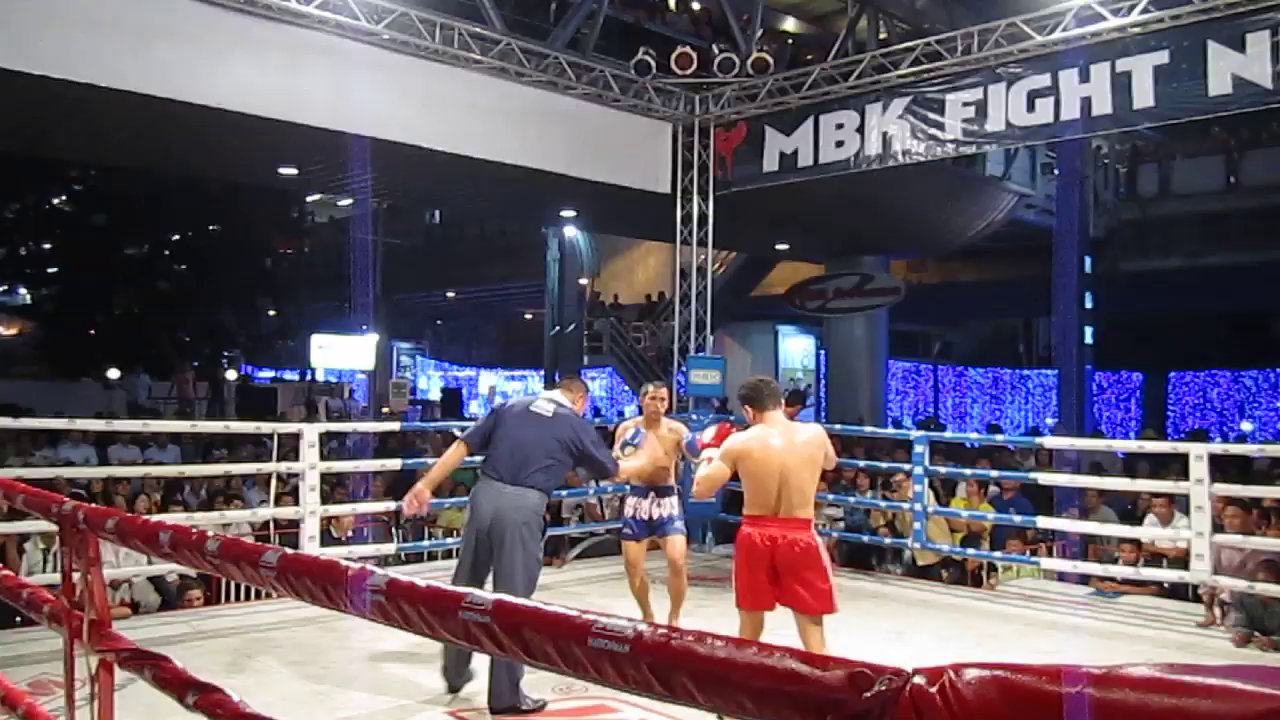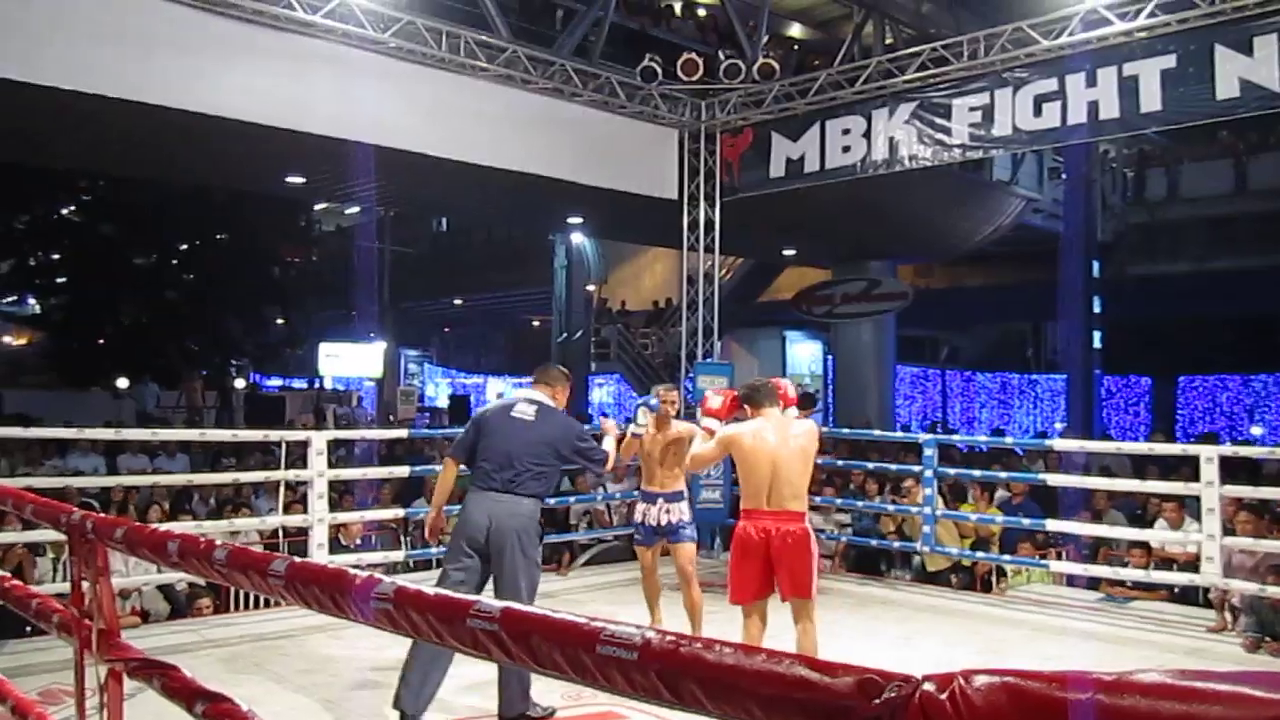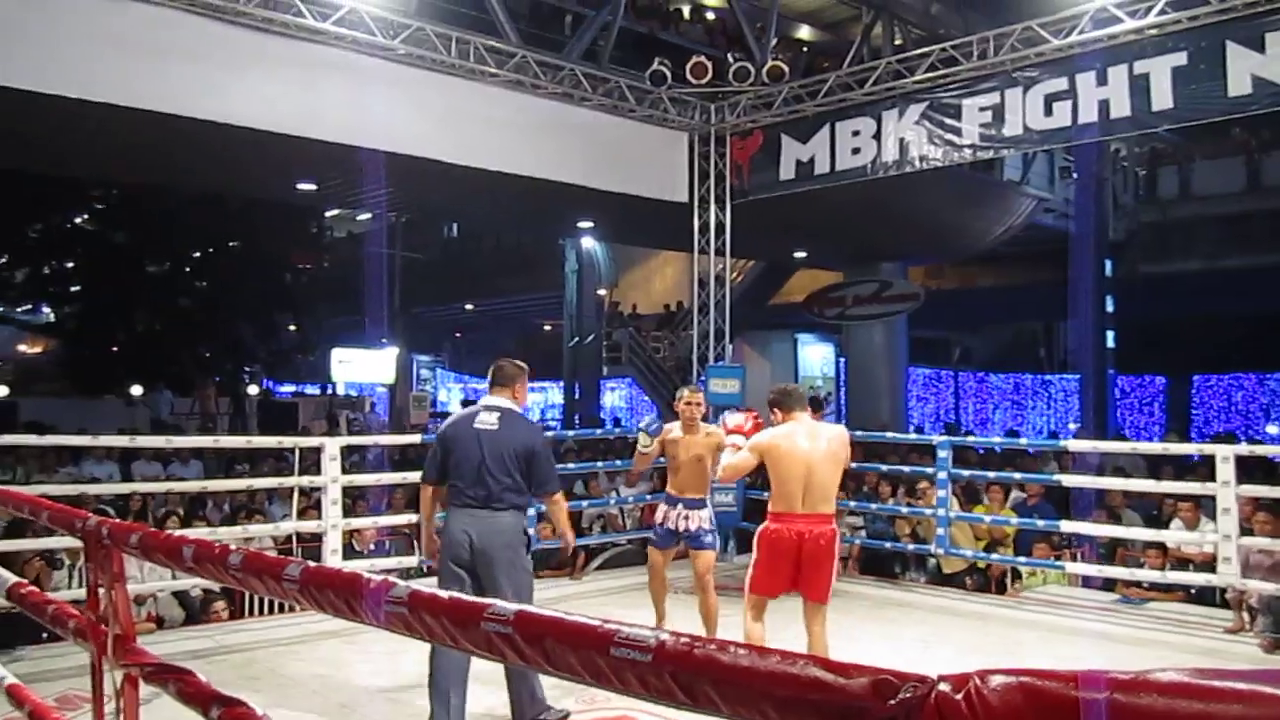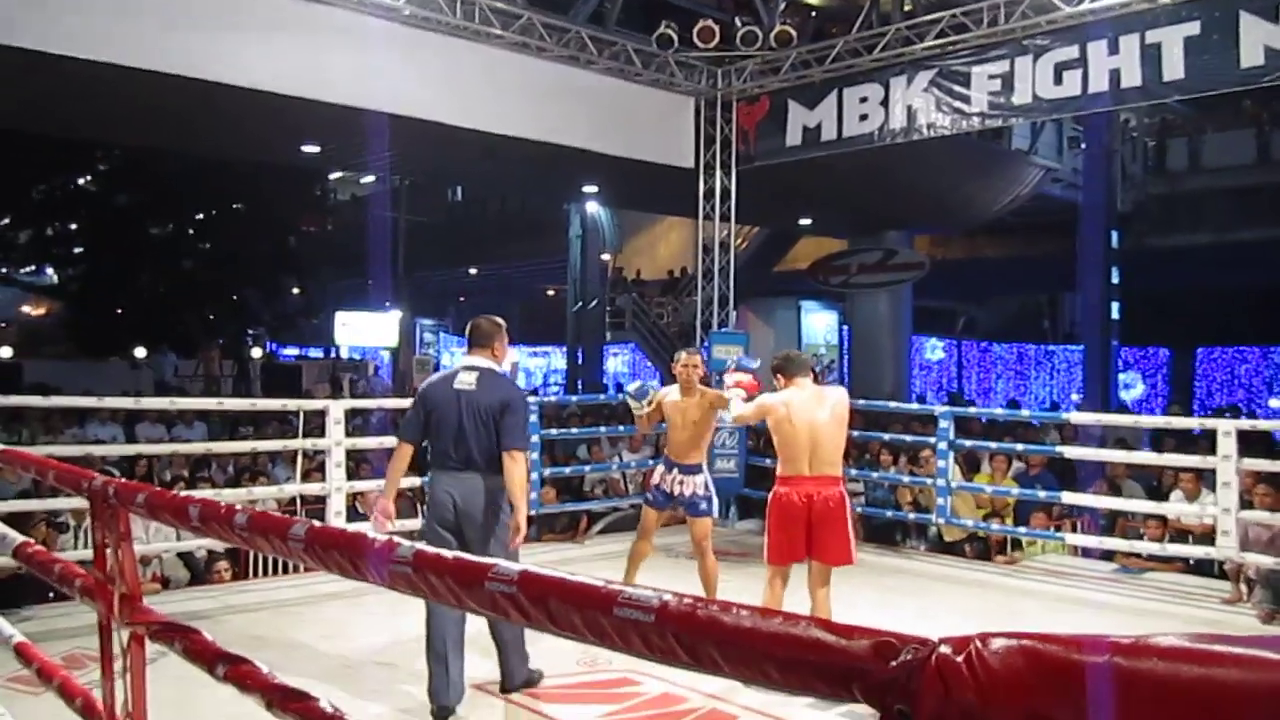
dt=0.3s
person 1, frame 1
left shoulder: (511, 408)
right shoulder: (578, 427)
left elbow: (461, 447)
right elbow: (614, 470)
left wrist: (426, 485)
right wrist: (643, 461)
left hip: (485, 498)
right hip: (523, 509)
left knee: (465, 588)
left ankle: (455, 674)
right ankle: (505, 696)
person 1, frame 2
left shoulder: (490, 412)
right shoulder: (564, 427)
left elbow: (452, 461)
right elbow: (605, 462)
left wrist: (436, 509)
right wrist: (611, 434)
left hip: (476, 508)
right hip: (518, 517)
person 1, frame 3
left shoulder: (453, 425)
right shoulder: (529, 433)
left elbow: (430, 486)
right elbow: (550, 496)
left wrist: (428, 532)
right wrist: (566, 532)
left hip: (458, 527)
right hip: (503, 530)
person 1, frame 4
left shoulder: (433, 386)
right shoulder: (507, 391)
left elbow: (405, 446)
right elbow: (513, 456)
left wrist: (387, 495)
right wrist: (520, 509)
left hip: (442, 489)
right hip: (485, 493)
right ankle: (515, 673)
person 2, frame 1
left shoulder: (739, 443)
right shoulder: (815, 435)
left elbow: (701, 490)
right elbow: (830, 463)
left wrist: (708, 454)
left hip: (756, 536)
right hip: (799, 537)
left knee: (751, 627)
right knee: (812, 631)
person 2, frame 2
left shoulder: (736, 433)
right shoulder: (808, 429)
left elbow: (693, 463)
left wrist: (709, 422)
right wrist: (791, 408)
left hip: (751, 529)
right hip: (794, 530)
left knee: (753, 619)
right knee: (804, 618)
person 2, frame 3
left shoulder: (768, 438)
right shoulder: (839, 435)
left elbow: (724, 474)
left wrist: (734, 440)
left hip: (780, 530)
right hip: (822, 531)
left knee: (754, 609)
right knee: (816, 621)
person 2, frame 4
left shoulder: (771, 402)
right shoulder: (840, 396)
left elbow: (738, 415)
left wrist: (737, 391)
left hip: (789, 494)
right hip: (830, 494)
left knee: (777, 580)
right knee: (820, 586)
person 3, frame 1
left shoulder: (677, 430)
right shoulder: (627, 428)
right wrist: (624, 450)
left hip: (667, 500)
right hip: (637, 500)
left knee: (677, 563)
right knee: (633, 566)
left ankle: (674, 615)
right ankle: (647, 616)
person 3, frame 2
left shoulder: (687, 430)
right shoulder: (639, 427)
right elbow: (622, 459)
right wrist: (638, 428)
left hip: (677, 504)
right hip: (647, 504)
left knee: (687, 572)
right knee: (648, 569)
left ankle: (696, 634)
right ankle: (655, 618)
person 3, frame 3
left shoulder: (714, 436)
right shoulder: (665, 432)
right elbow: (640, 466)
right wrist: (645, 445)
left hip: (699, 511)
right hip: (669, 507)
left knee: (704, 581)
right knee: (655, 570)
left ankle: (711, 641)
right ankle: (660, 618)
person 3, frame 4
left shoulder: (710, 397)
right shoulder: (664, 395)
right elbow: (644, 428)
right wrist: (638, 408)
left hip: (695, 476)
right hip: (666, 470)
left knee: (702, 546)
right knee: (643, 533)
right ankle: (627, 583)
